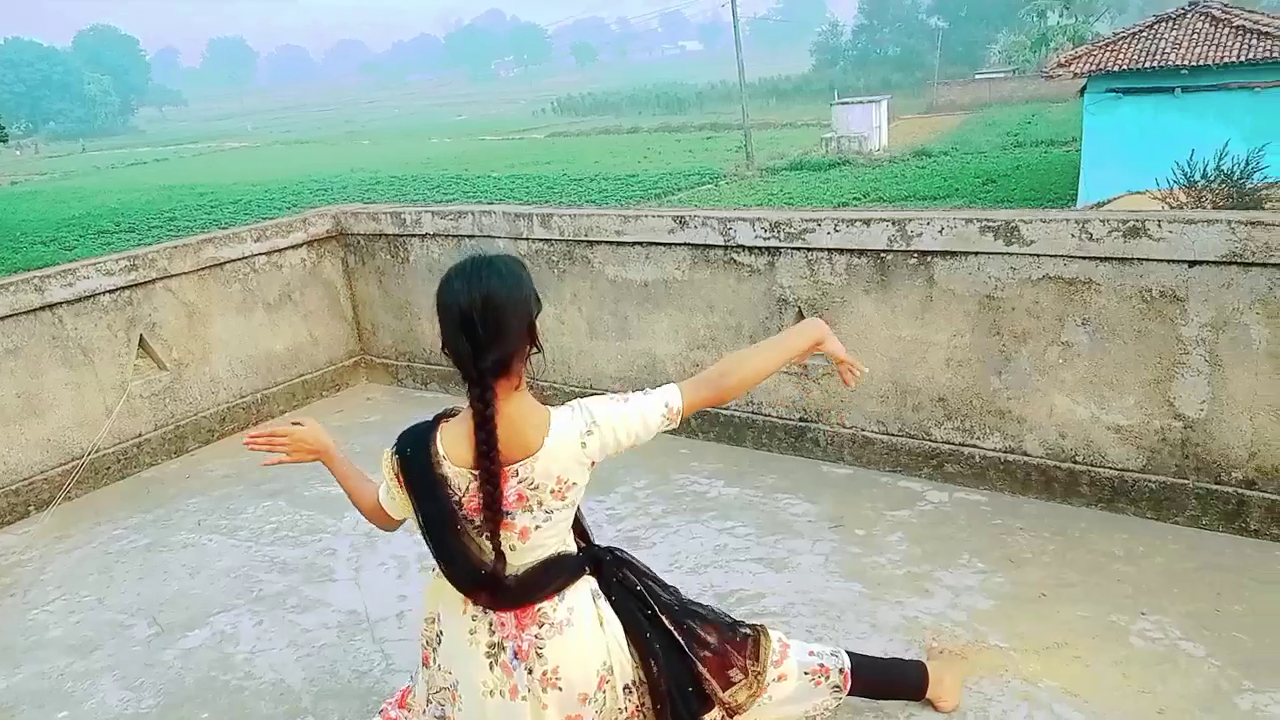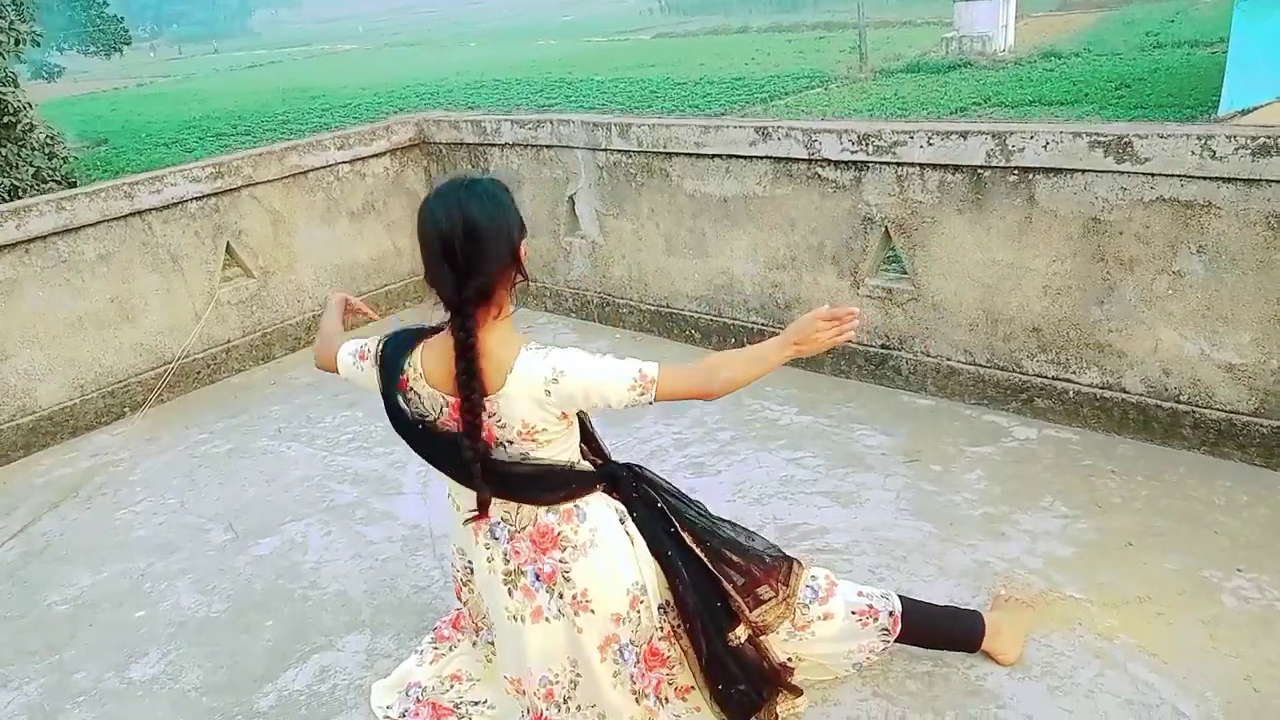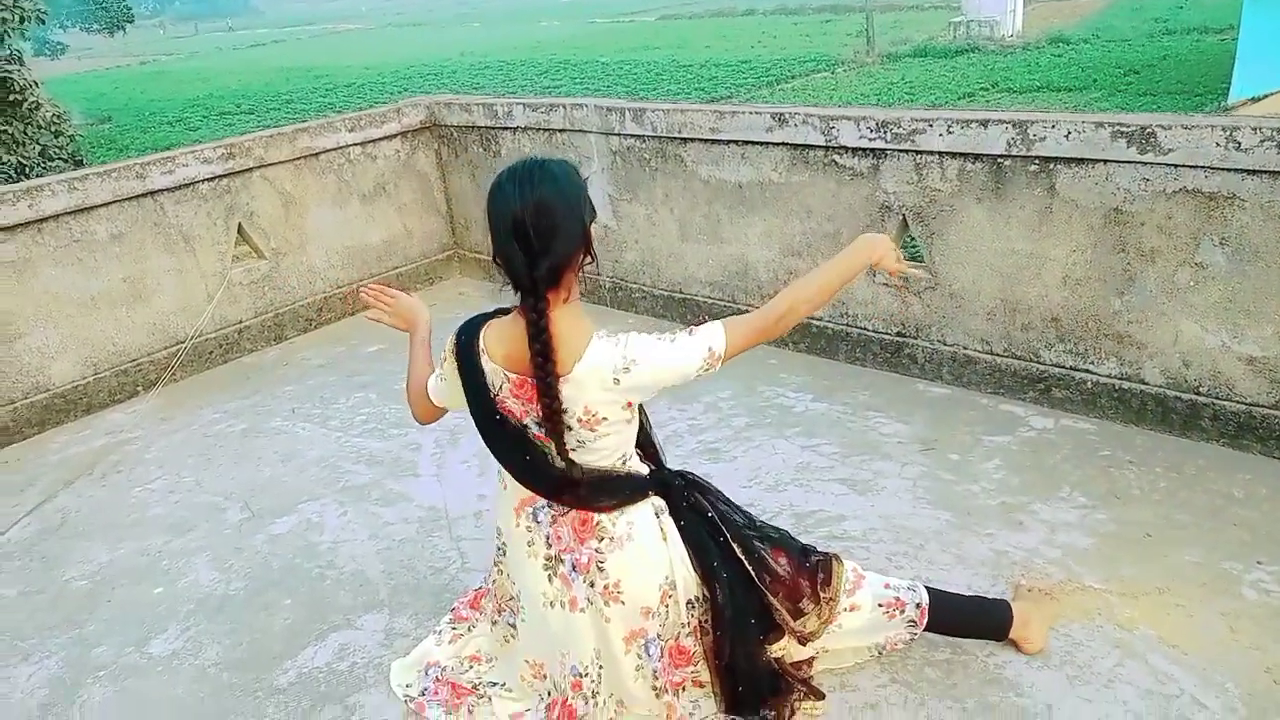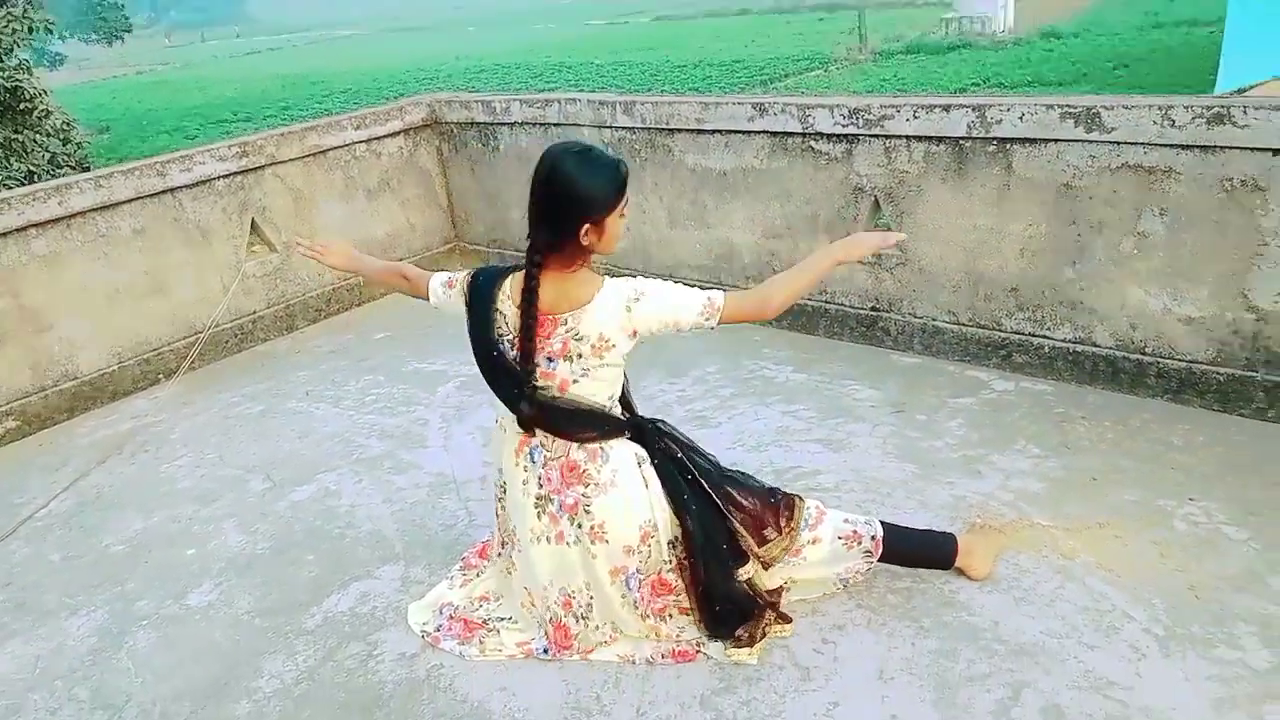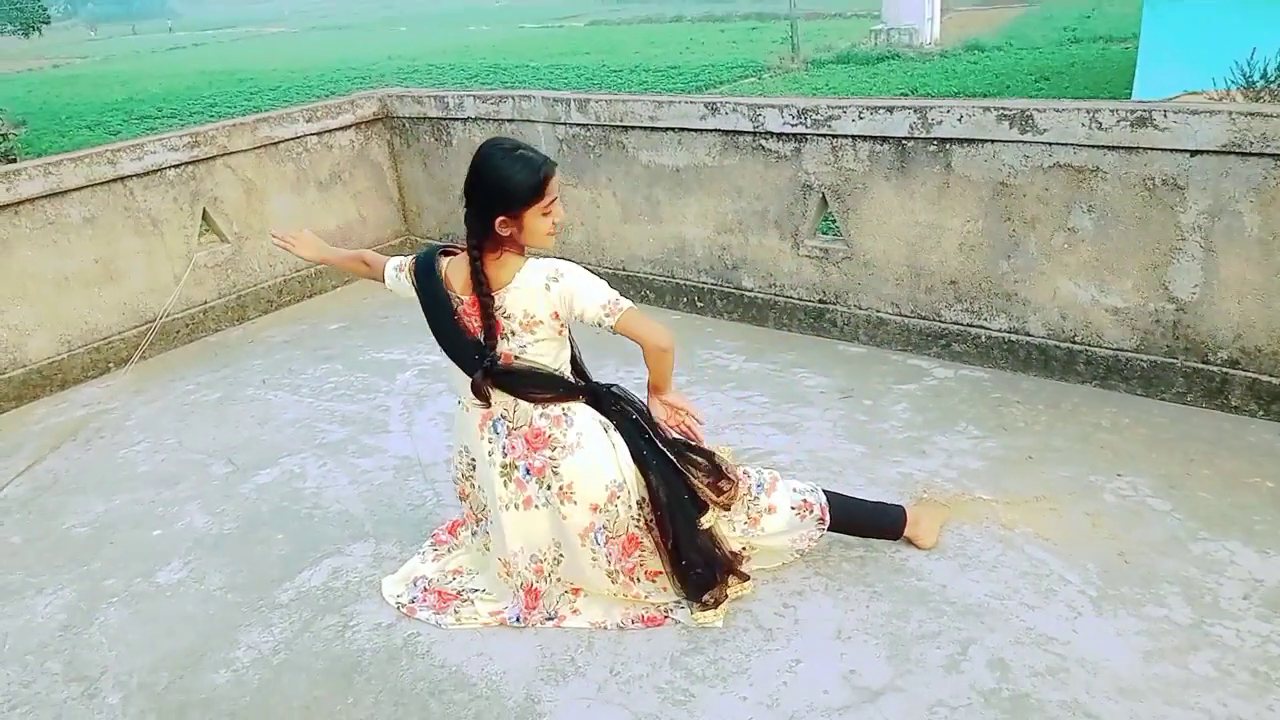
dt=1s
person 1, frame 1
left shoulder: (425, 448)
right shoulder: (576, 429)
left elbow: (383, 513)
right elbow: (711, 388)
left wrist: (324, 449)
right wrist: (809, 333)
left hip: (478, 649)
right hip: (569, 635)
right knee: (732, 659)
person 1, frame 2
left shoulder: (406, 361)
right shoulder: (548, 374)
left elbow: (327, 352)
right elbow: (703, 381)
left wrist: (336, 307)
right wrist: (791, 342)
left hip: (502, 575)
right hip: (590, 560)
right knee: (764, 593)
person 1, frame 3
left shoulder: (476, 345)
right shoulder: (617, 361)
left elbow: (423, 407)
right elbow: (766, 323)
left wrist: (417, 325)
right wrist: (865, 250)
left hip: (541, 566)
right hip: (630, 560)
right knee: (793, 586)
right ankle: (1007, 619)
person 1, frame 4
left shoulder: (491, 294)
right shoulder: (624, 301)
left elbow: (414, 278)
right elbow: (759, 304)
left wrist: (352, 260)
right wrist: (837, 251)
left hip: (535, 504)
right hip: (615, 495)
right knee: (762, 522)
right ankle: (953, 550)
person 1, frame 5
left shoulder: (432, 273)
right shoulder: (553, 281)
left elbow: (374, 263)
right elbow: (657, 340)
left wrist: (318, 250)
right wrist: (662, 393)
left hip: (500, 469)
right hip: (575, 459)
right knee: (714, 486)
right ankle: (902, 522)
